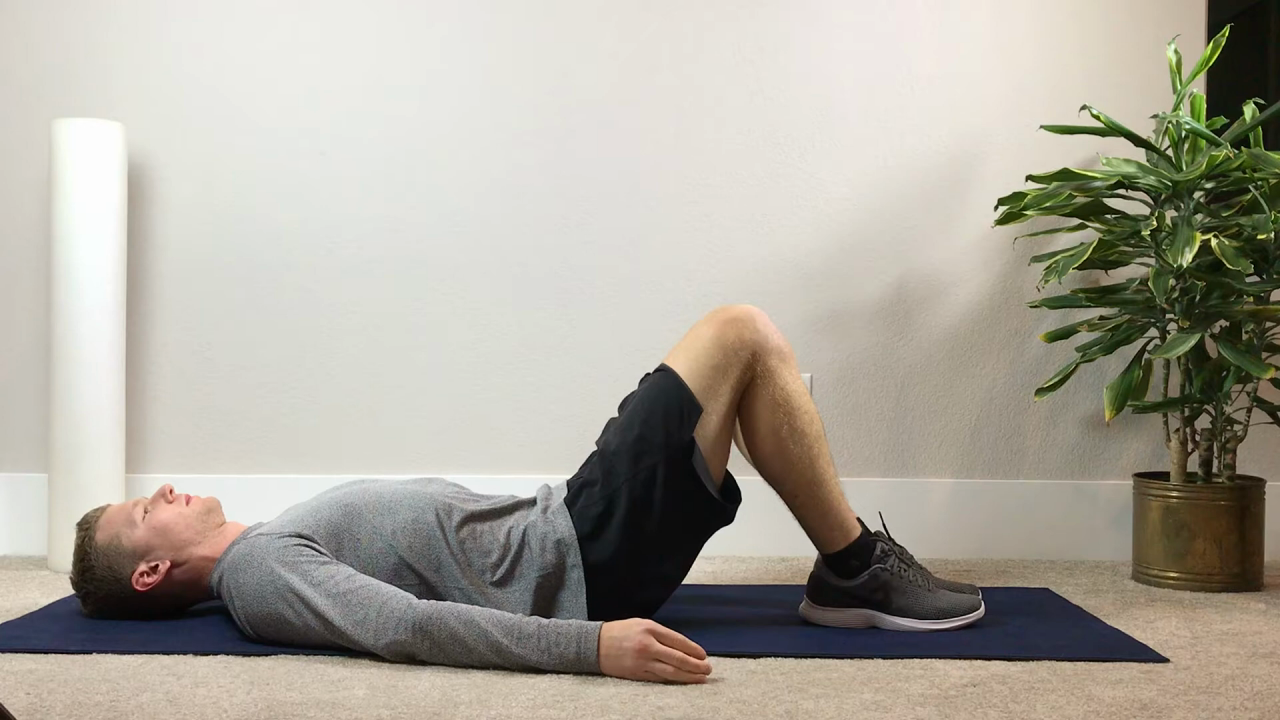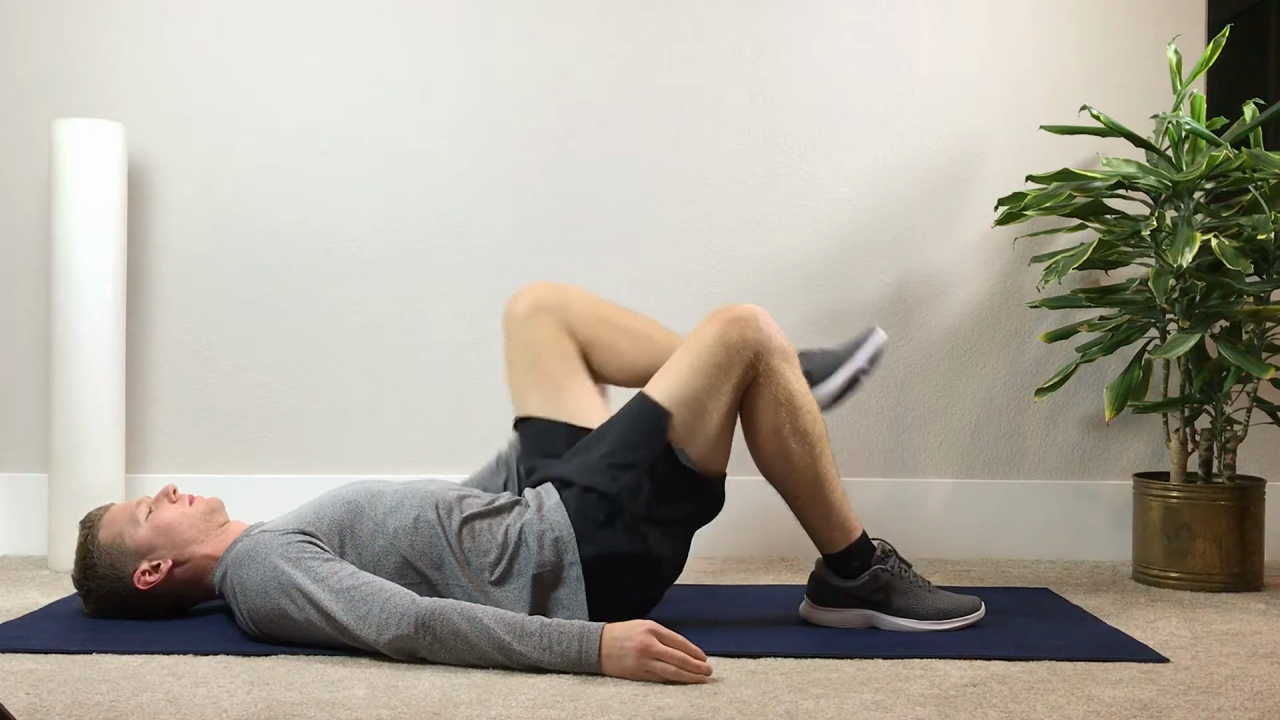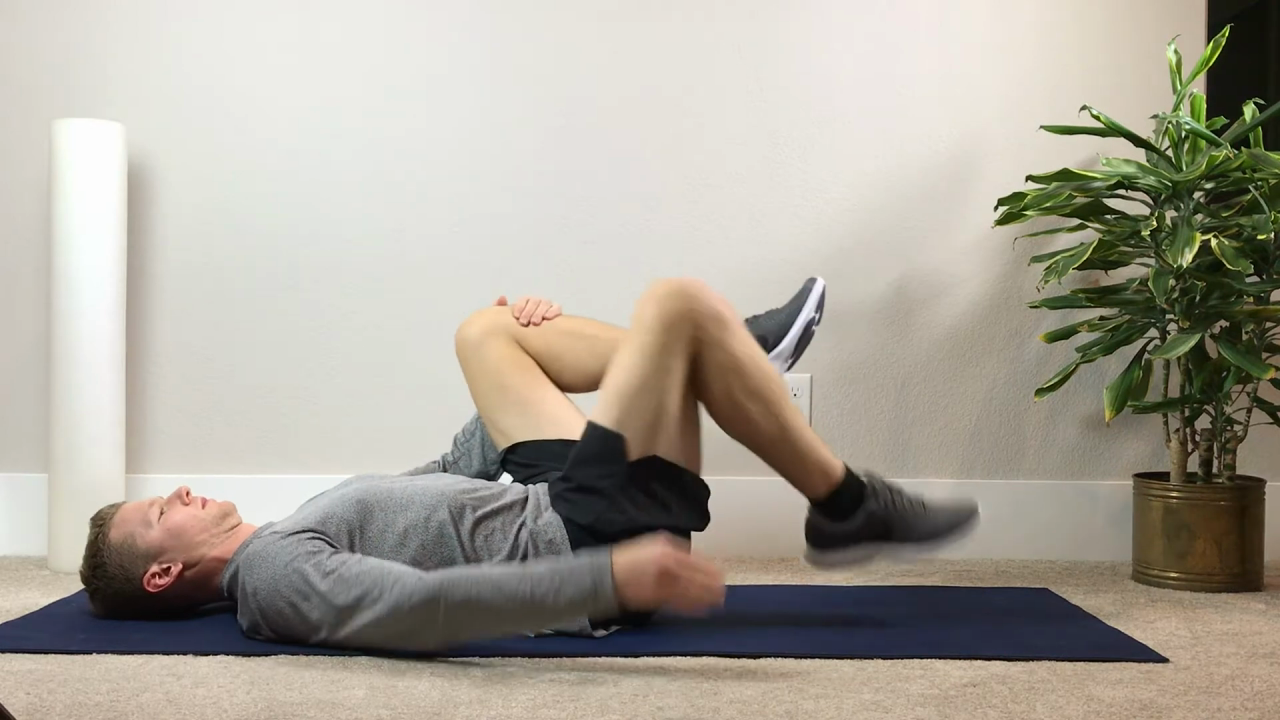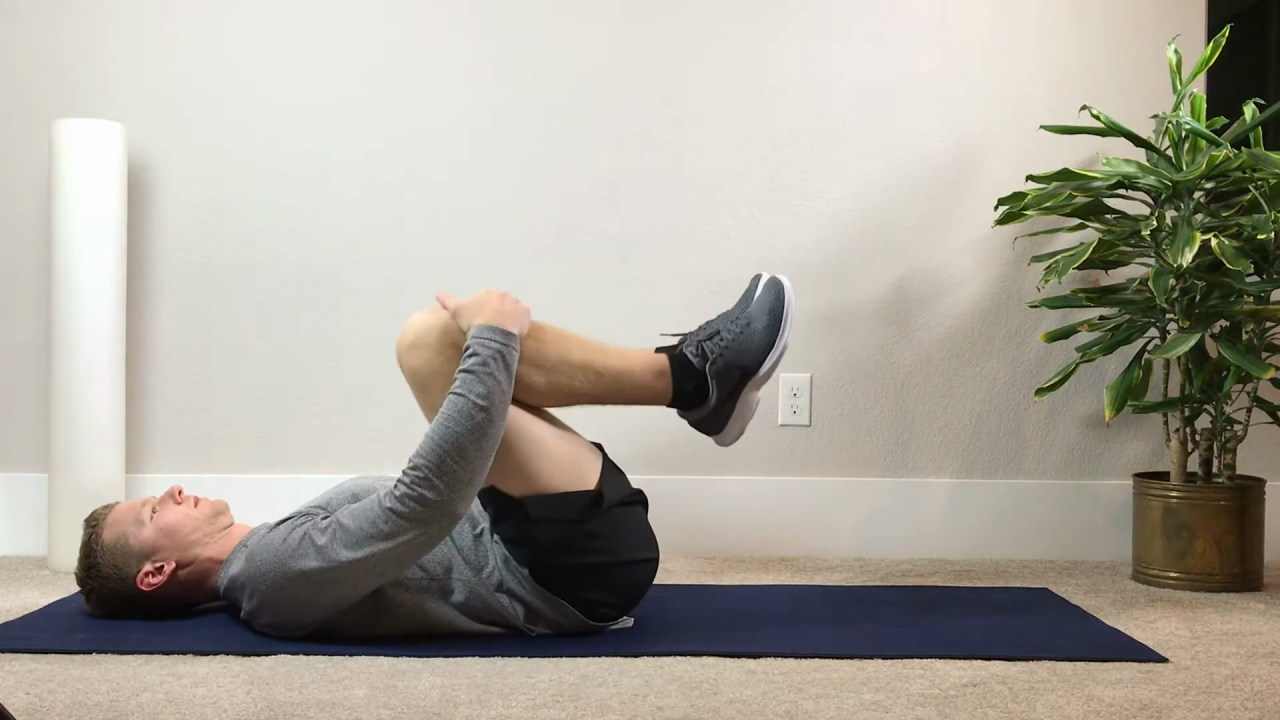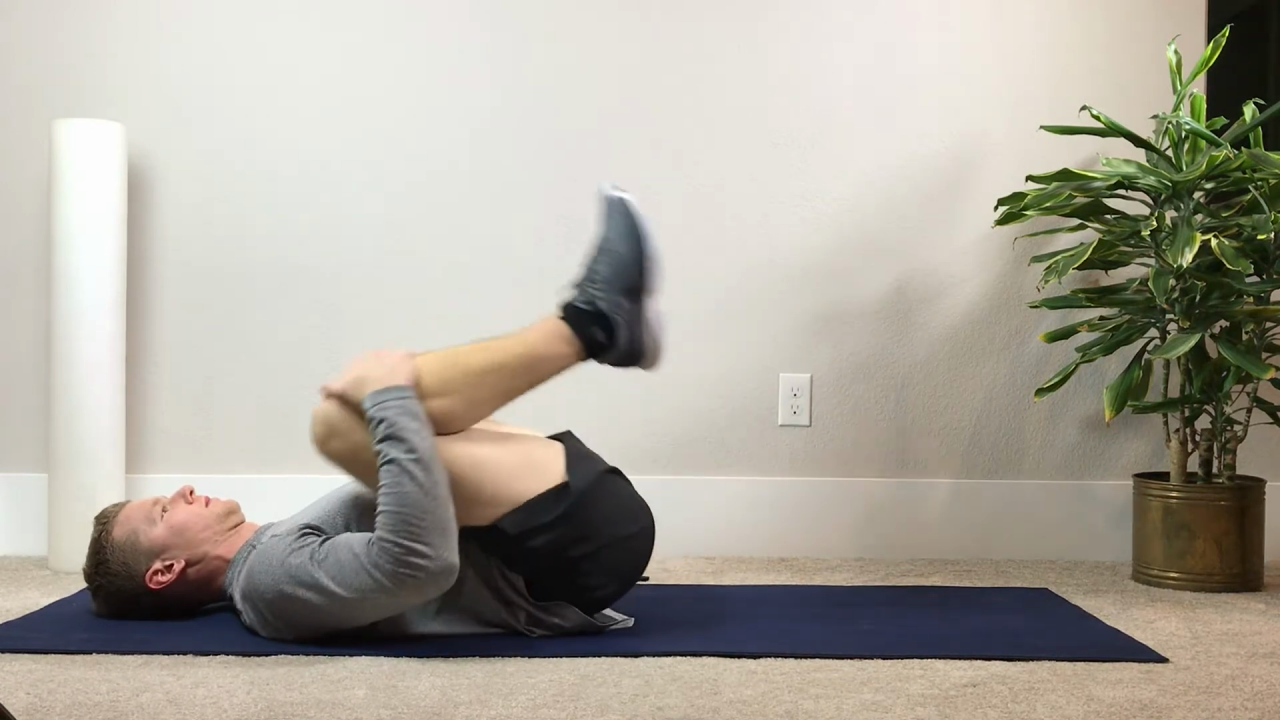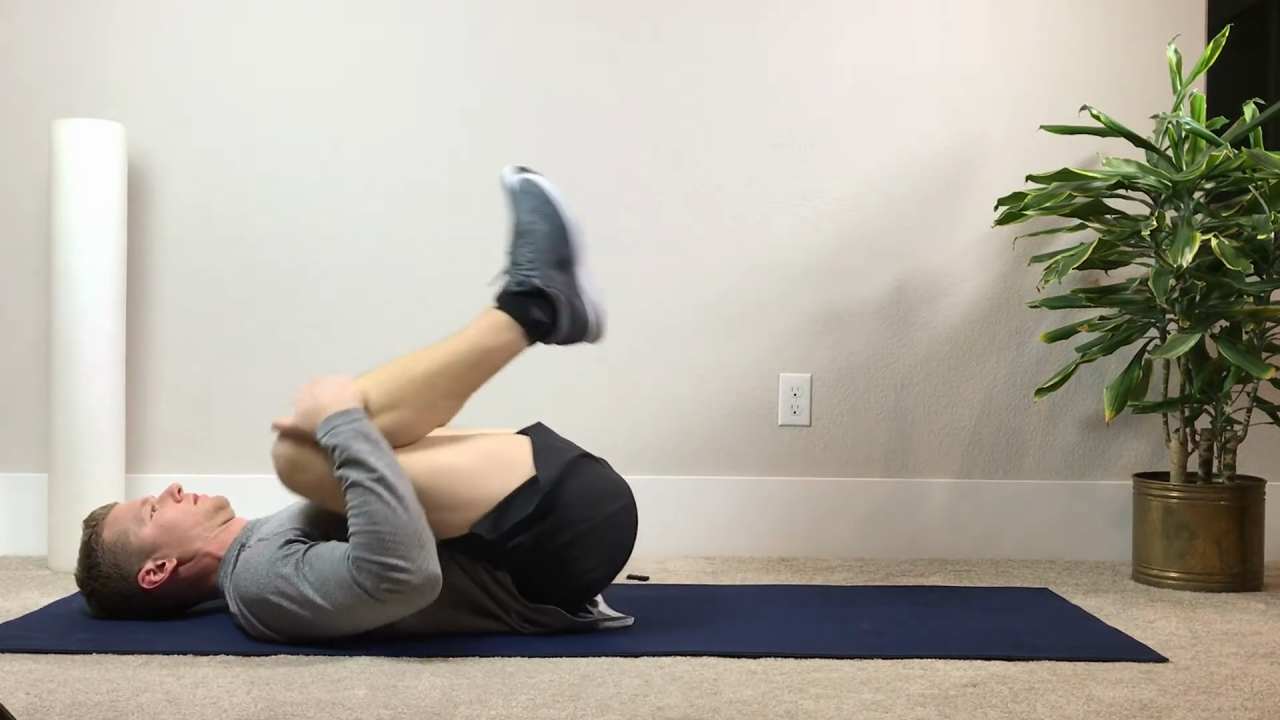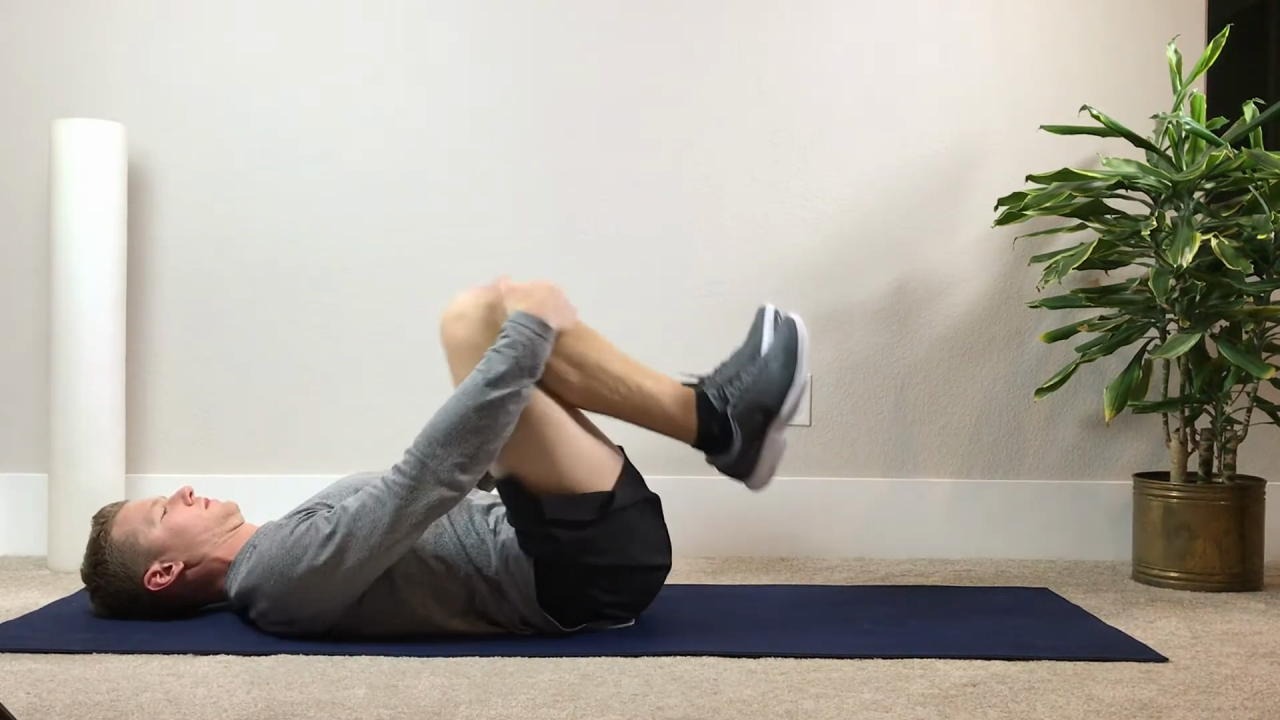
dt=0.7s
person 1, frame 1
left shoulder: (279, 544)
right shoulder: (262, 573)
right elbow: (405, 627)
right wrist: (591, 644)
left hip: (559, 524)
right hip: (585, 559)
left knee: (735, 351)
right knee: (742, 334)
left ankle: (855, 558)
right ankle: (853, 573)
person 1, frame 2
left shoulder: (282, 540)
right shoulder: (263, 575)
right elbow: (407, 625)
right wrist: (590, 643)
left hip: (551, 511)
right hip: (589, 552)
left knee: (538, 305)
right knee: (743, 329)
left ankle: (778, 400)
right ankle: (854, 575)
person 1, frame 3
left shoulder: (288, 544)
right shoulder: (272, 576)
left elbow: (445, 485)
right elbow: (421, 604)
right wrist: (607, 579)
left hip: (550, 511)
right hip: (585, 540)
left knee: (487, 330)
right knee: (680, 303)
left ankle: (734, 362)
right ankle: (847, 509)
person 1, frame 4
left shoulder: (276, 549)
right shoulder: (277, 574)
left elbow: (437, 490)
right elbow: (423, 506)
right wrist: (494, 345)
left hip: (566, 550)
right hip: (579, 569)
left knee: (456, 334)
right knee: (434, 336)
left ankle: (688, 373)
right ankle: (692, 381)
person 1, frame 5
left shoulder: (282, 544)
right shoulder: (276, 581)
right elbow: (419, 561)
right wrist: (394, 401)
left hip: (568, 551)
left ankle: (590, 328)
right ankle: (589, 328)
person 1, frame 6
left shoulder: (268, 544)
right shoulder: (265, 583)
right elbow: (404, 573)
right wrist: (343, 425)
left ankle: (533, 312)
right ankle: (530, 311)
person 1, frame 7
left shoulder: (286, 549)
right shoulder: (285, 575)
left elbow: (432, 485)
right elbow: (430, 478)
right wrist: (526, 335)
left hip: (577, 561)
right hip: (589, 568)
left knee: (490, 323)
right knee: (477, 317)
left ankle: (712, 412)
right ankle: (713, 418)
